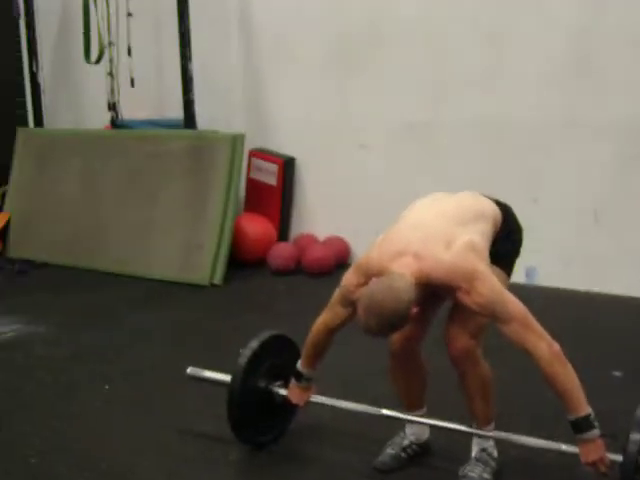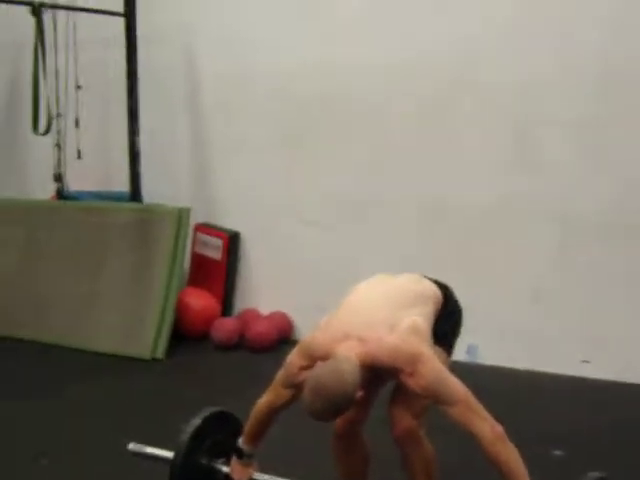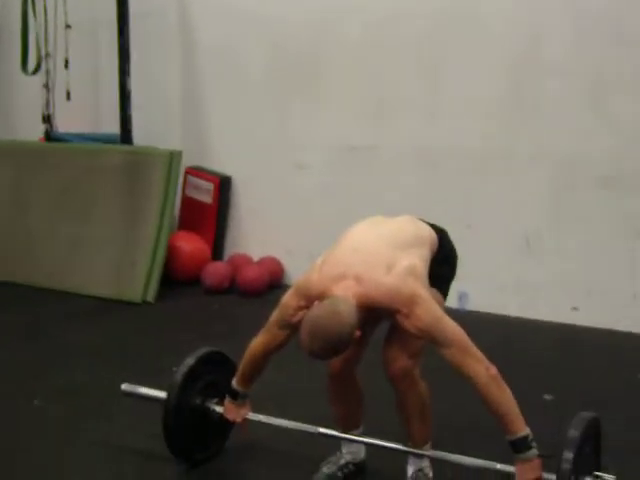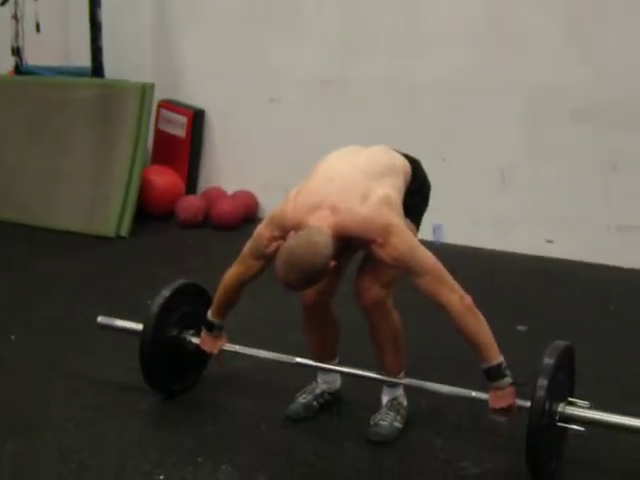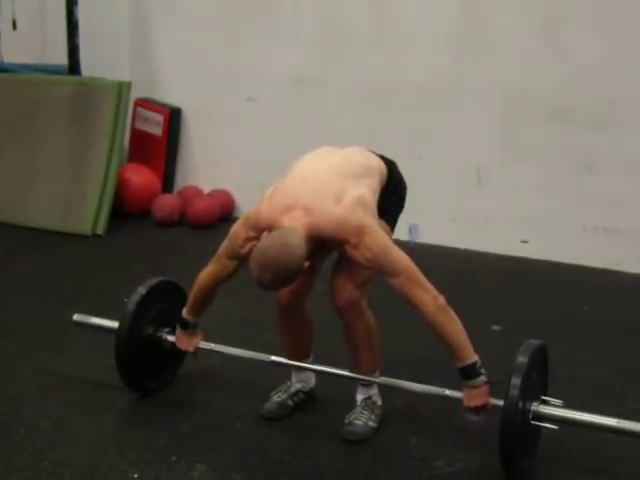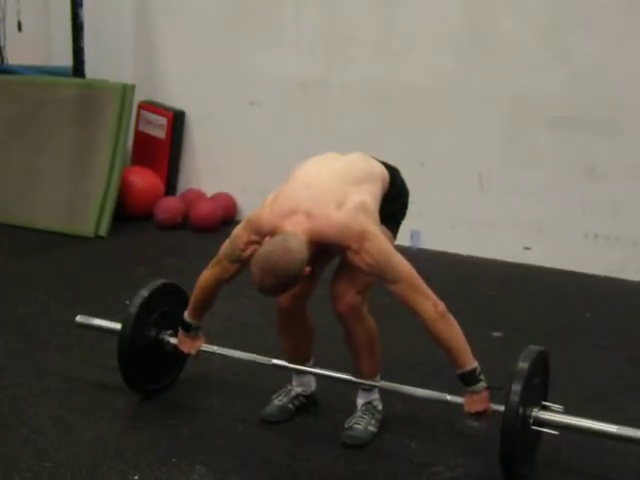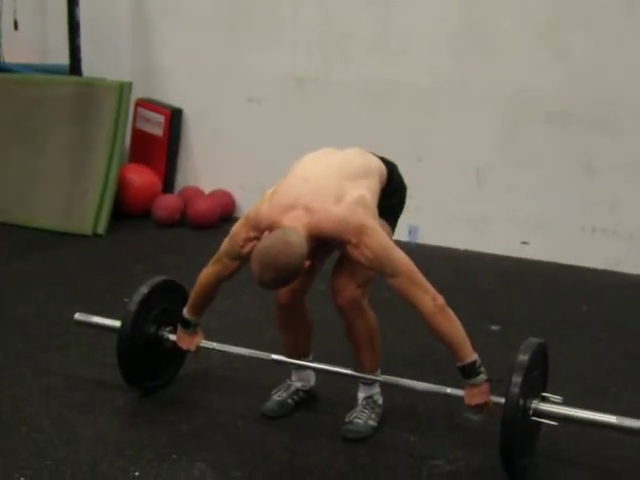
dt=0.4s
person 1, frame 1
left shoulder: (469, 280)
right shoulder: (367, 272)
left elbow: (545, 348)
right elbow: (326, 323)
left wrist: (586, 430)
right wrist: (302, 379)
left knee: (461, 344)
right knee: (401, 345)
left ankle: (485, 445)
right ankle: (415, 433)
person 1, frame 2
left shoulder: (413, 365)
right shoulder: (310, 354)
left elbow: (489, 430)
right elbow: (270, 401)
right wrist: (243, 455)
left knee: (405, 425)
right knee: (345, 428)
person 1, frame 3
left shoulder: (409, 304)
right shoulder: (306, 294)
left elbow: (483, 370)
right elbow: (264, 342)
left wrist: (524, 449)
right wrist: (237, 396)
left knee: (400, 364)
right knee: (339, 367)
right ankle: (351, 453)
person 1, frame 4
left shoulder: (383, 232)
right shoulder: (281, 225)
left elbow: (458, 300)
right elbow: (238, 273)
left wrist: (498, 377)
right wrist: (213, 327)
left knee: (372, 294)
right knee: (313, 298)
left ankle: (395, 396)
right ankle: (327, 383)
person 1, frame 5
left shoulder: (356, 233)
right shoulder: (256, 224)
left elbow: (431, 300)
right elbow: (213, 272)
left wrist: (473, 375)
right wrist: (188, 325)
left knee: (346, 295)
right knee: (288, 298)
left ankle: (369, 395)
right ankle: (301, 382)
person 1, frame 6
left shoulder: (358, 239)
right shoulder: (257, 229)
left elbow: (431, 307)
right elbow: (213, 274)
left wrist: (473, 381)
right wrist: (190, 328)
left knee: (347, 301)
right knee: (288, 302)
left ankle: (369, 400)
right ankle: (301, 385)
person 1, frame 7
left shoulder: (357, 233)
right shoulder: (257, 224)
left elbow: (430, 301)
right elbow: (214, 271)
left wrist: (473, 373)
right wrist: (189, 324)
left hip: (382, 184)
left knee: (348, 294)
right knee: (287, 296)
left ankle: (371, 394)
right ankle: (301, 380)
